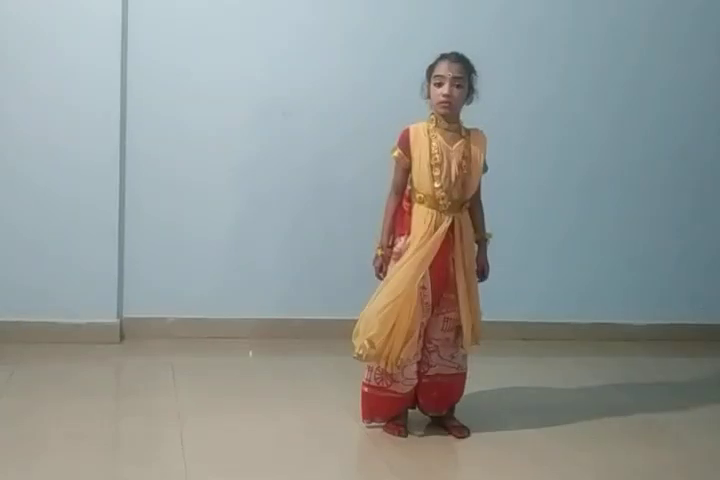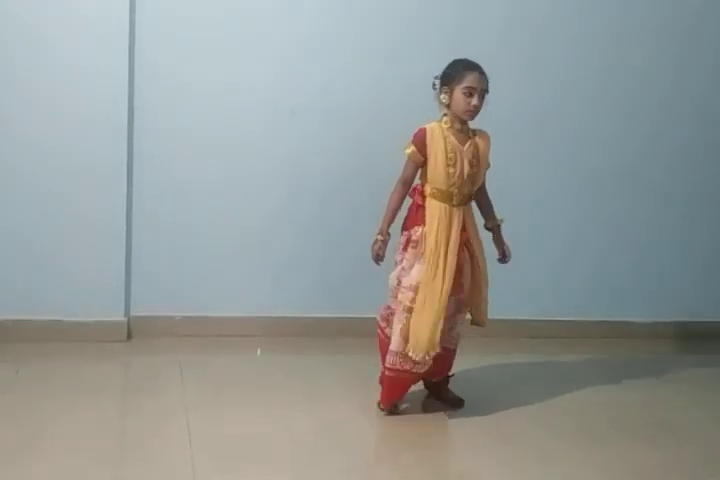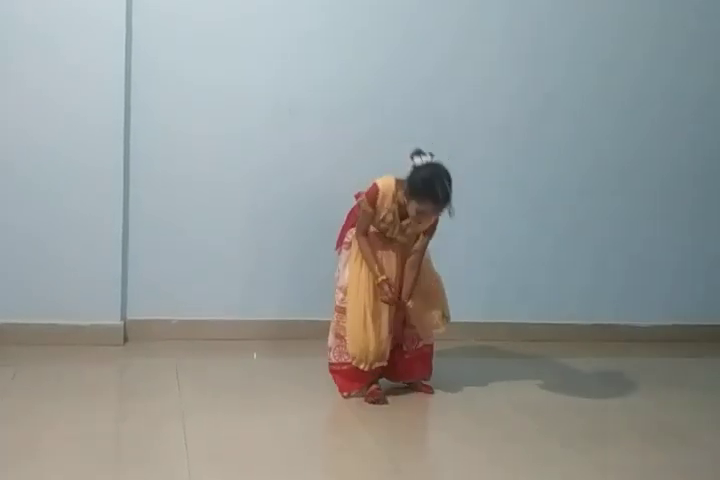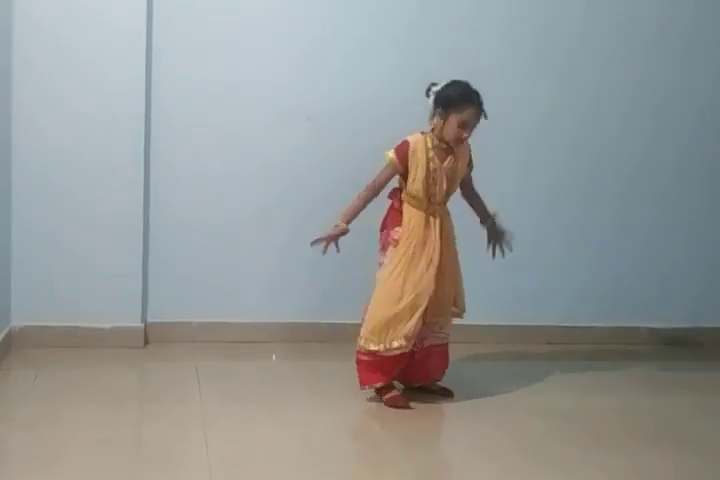
dt=1s
person 1, frame 1
left shoulder: (476, 142)
right shoulder: (412, 137)
left elbow: (474, 199)
right elbow: (396, 193)
left wrist: (481, 247)
right wrist: (384, 246)
left hip: (456, 241)
right hip: (415, 237)
left knee: (449, 329)
right knee: (404, 322)
left ankle: (442, 408)
right ankle: (394, 407)
person 1, frame 2
left shoulder: (481, 141)
right shoulder: (427, 136)
right elbow: (403, 184)
left wrist: (497, 232)
right wrist: (383, 231)
left hip: (461, 229)
right hip: (426, 227)
left knee: (451, 309)
right knee: (413, 305)
left ankle: (436, 379)
right ankle: (394, 387)
person 1, frame 3
left shoulder: (429, 212)
right shoulder: (381, 191)
left elbow: (416, 255)
right elbow: (361, 233)
left wrist: (405, 298)
right wrist: (380, 278)
left hip: (402, 247)
right hip: (365, 238)
left knee: (424, 305)
right knee: (358, 306)
left ankle: (411, 372)
right ankle: (364, 378)
person 1, frame 4
left shoulder: (462, 153)
right shoulder: (411, 147)
left elbow: (468, 190)
right elbow: (375, 186)
left wrist: (490, 223)
right wrist: (343, 223)
left hip: (438, 233)
right hip: (405, 231)
left knee: (437, 305)
right knee: (397, 305)
left ankle: (422, 375)
right ankle: (383, 379)
